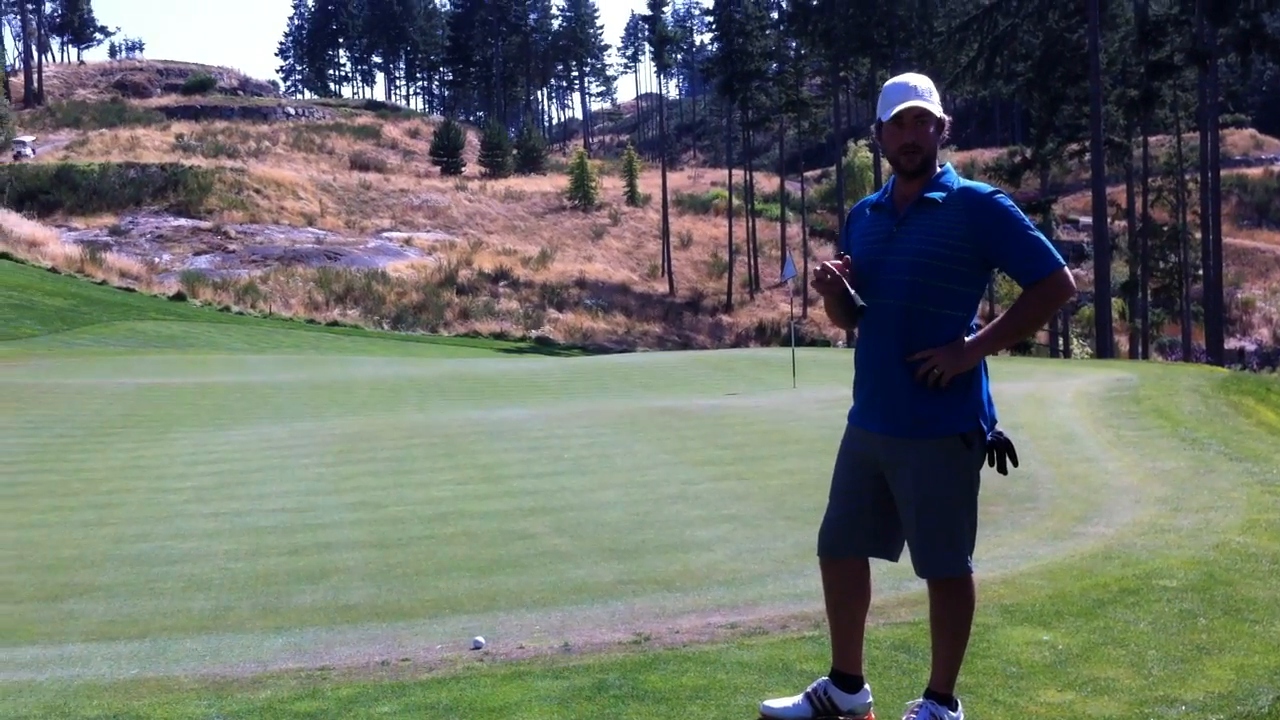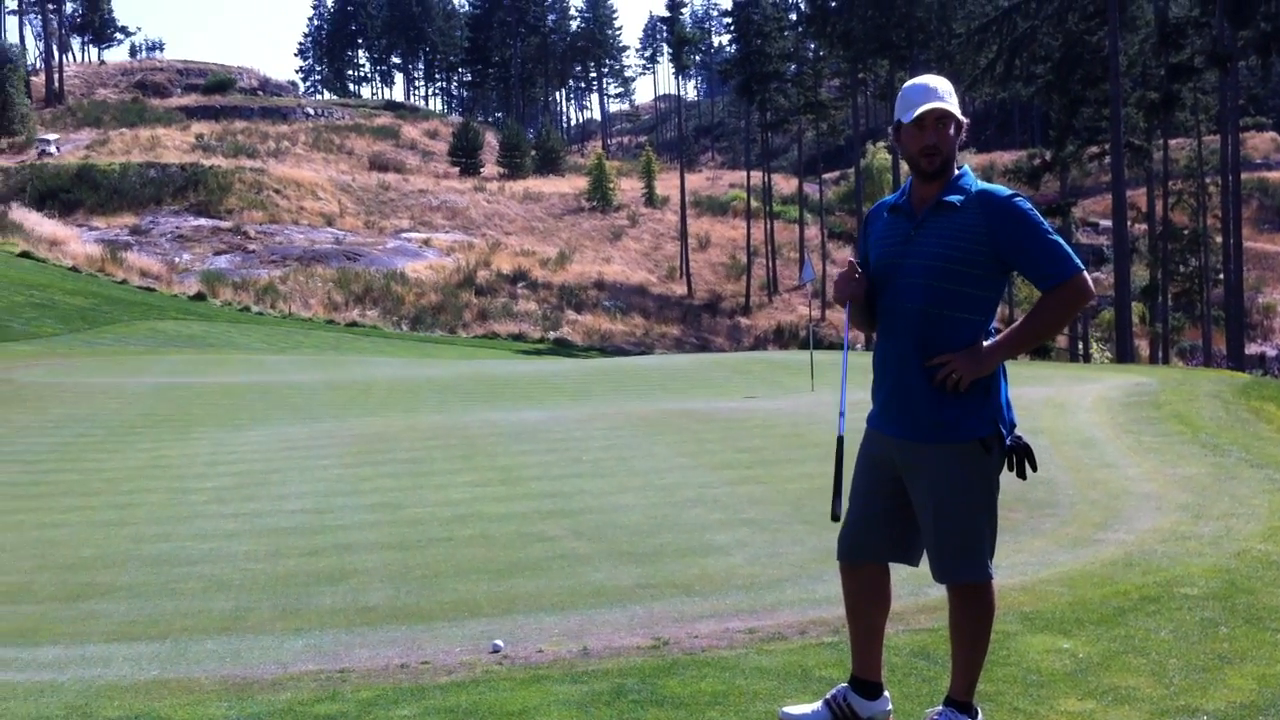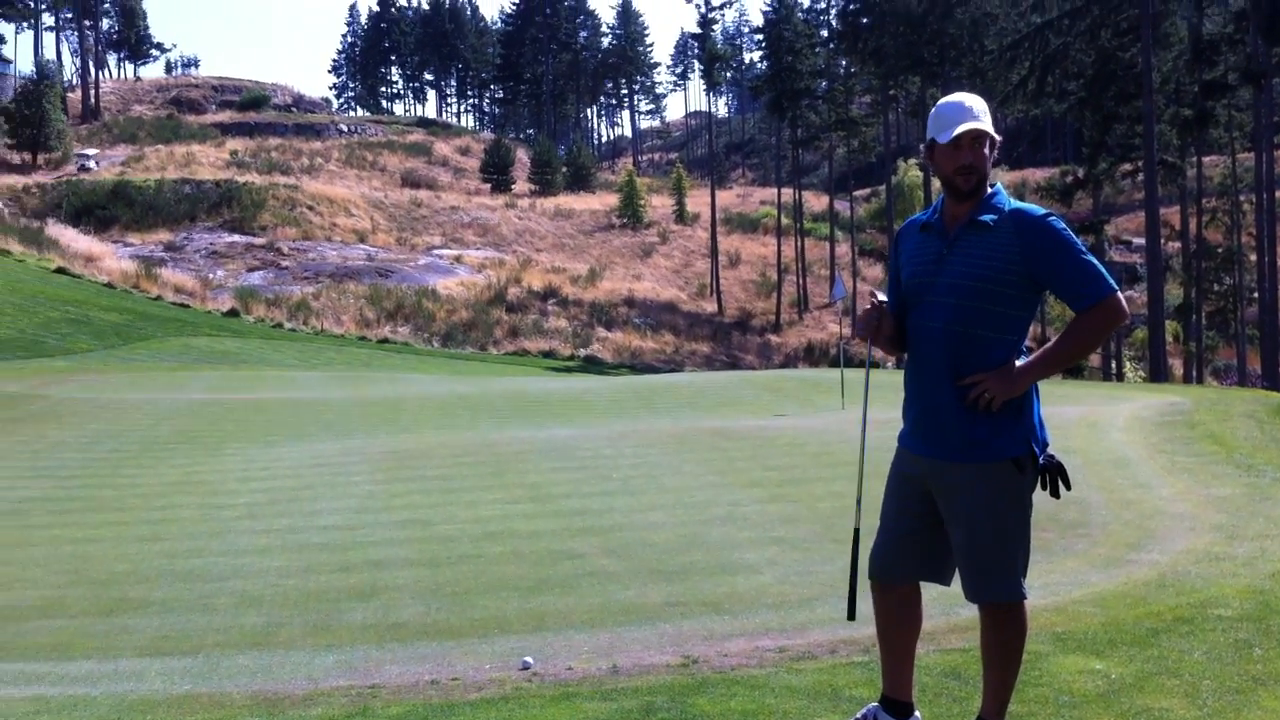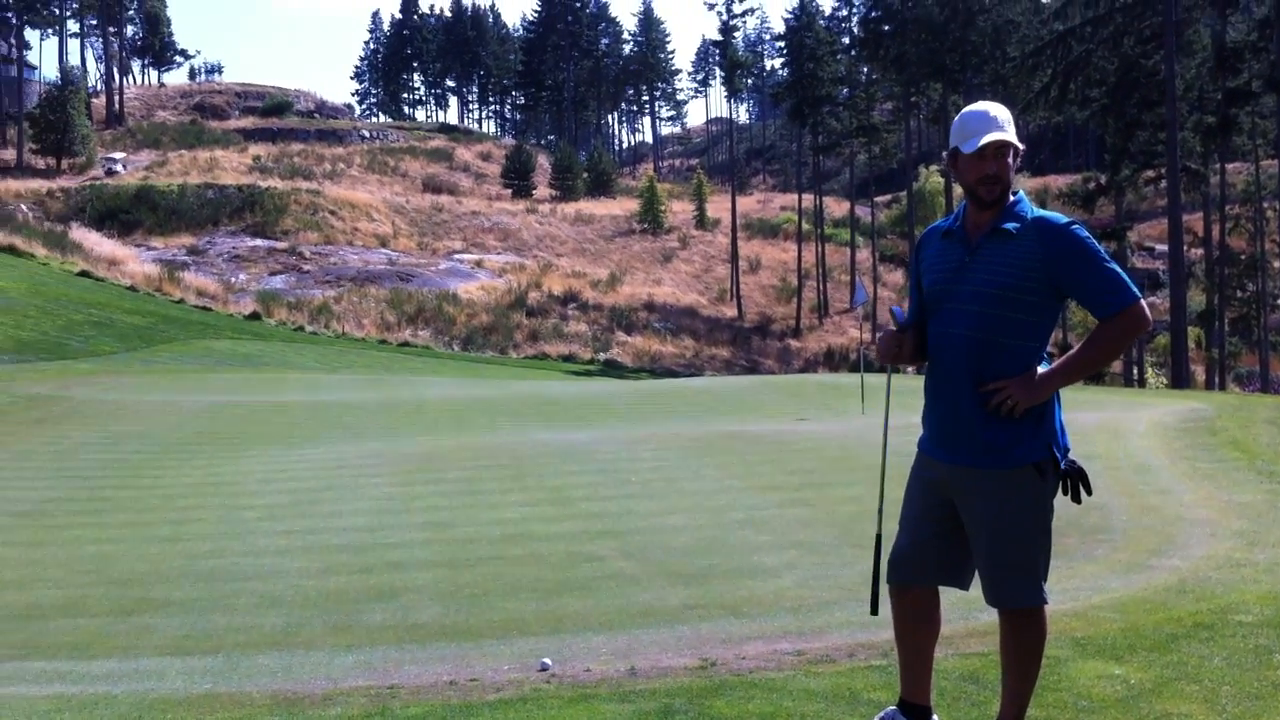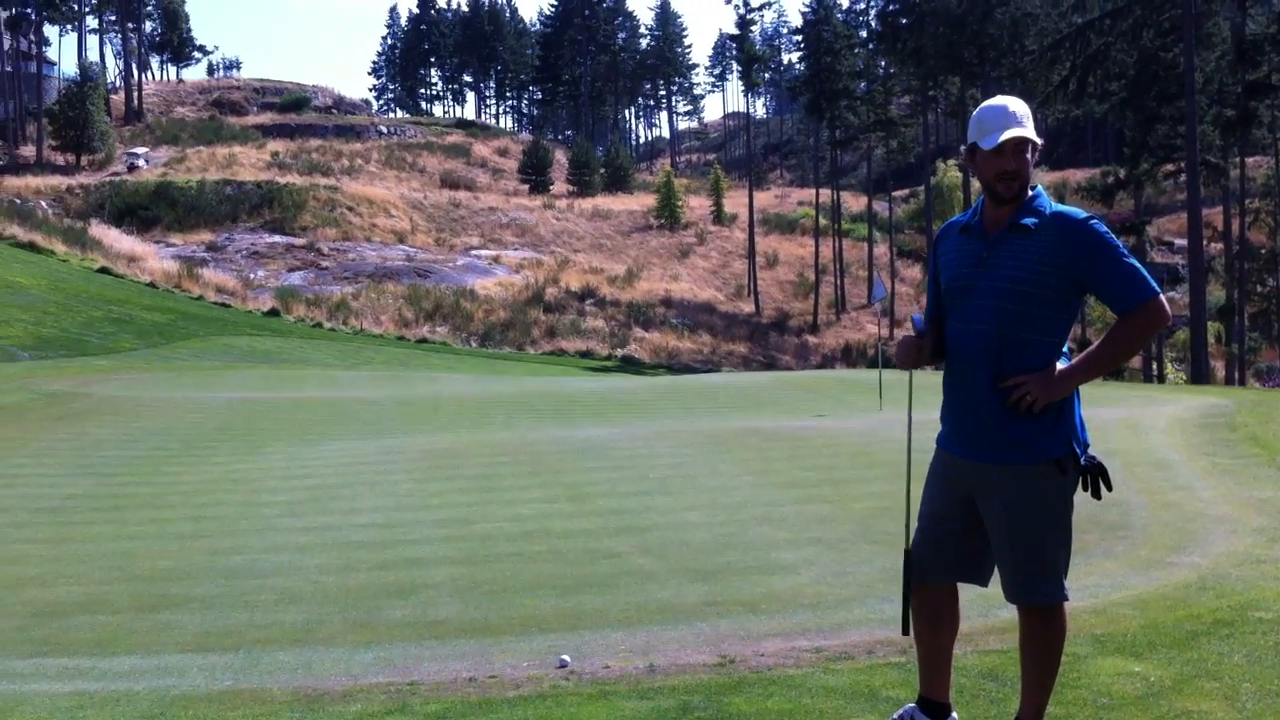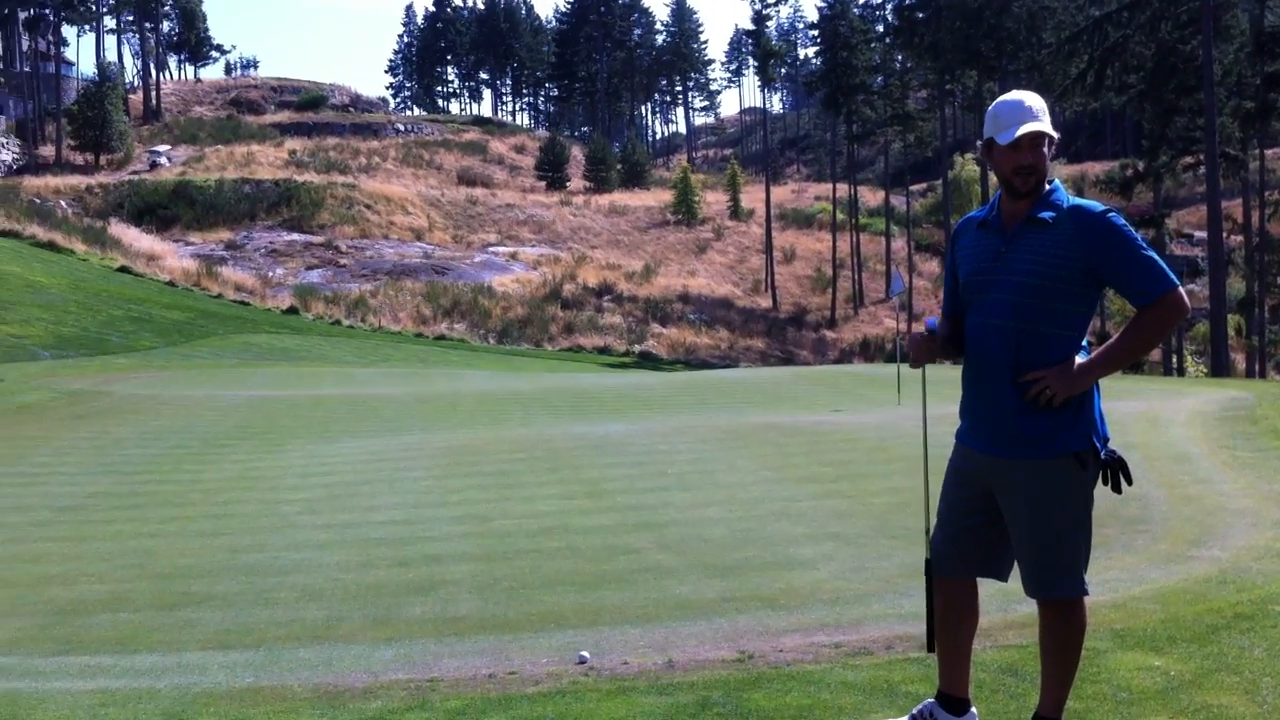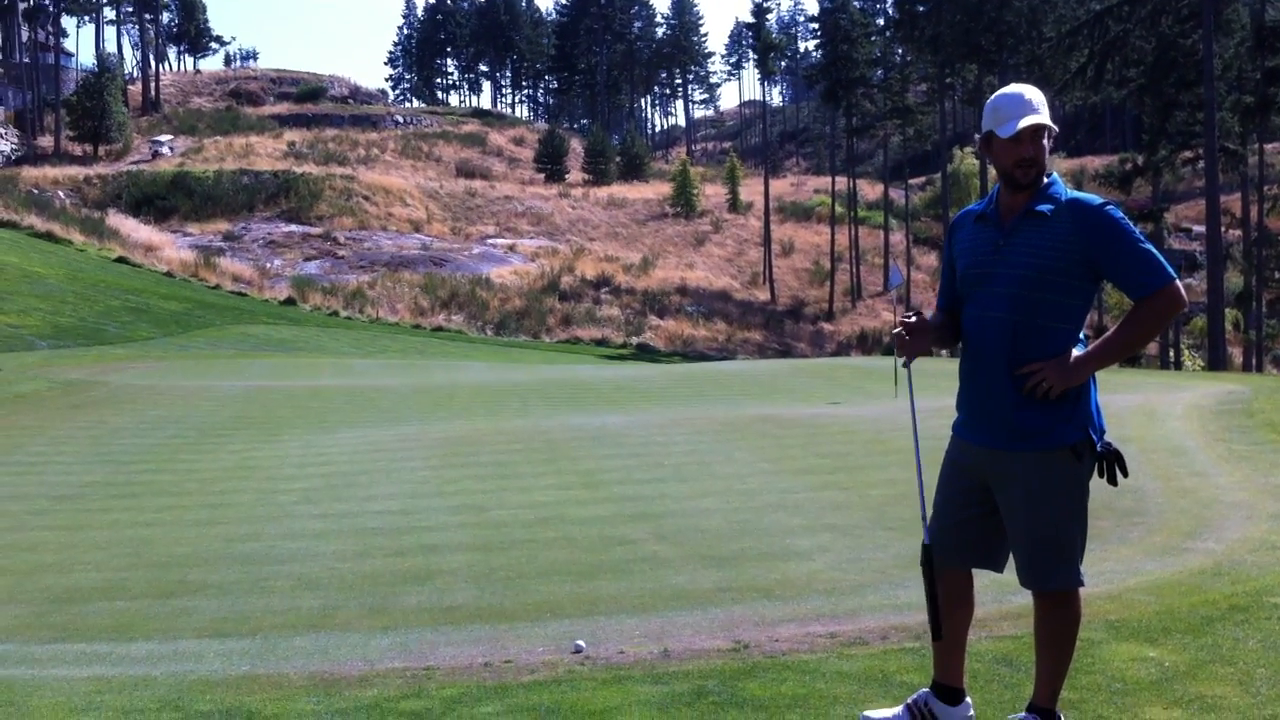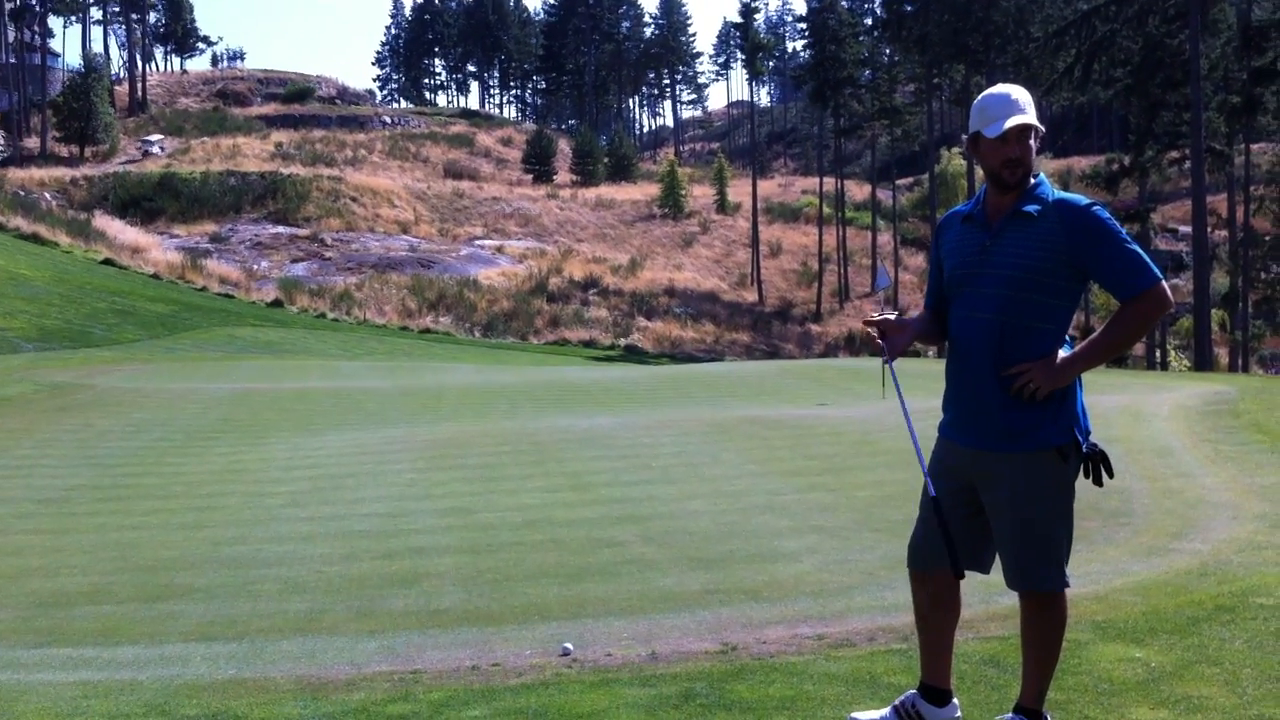
dt=0.2s
person 1, frame 1
left shoulder: (978, 206)
right shoulder: (861, 215)
left elbow: (1056, 284)
left wrist: (976, 346)
right wrist: (832, 290)
left hip: (941, 425)
right hip: (868, 419)
left knee: (945, 566)
right knee: (839, 549)
person 1, frame 2
left shoulder: (996, 209)
right shoulder: (879, 217)
left elbow: (1075, 289)
left wrist: (994, 351)
right wrist: (851, 296)
left hip: (961, 430)
right hip: (886, 425)
left knee: (965, 572)
right knee: (859, 554)
person 1, frame 3
left shoulder: (1031, 228)
right shoulder: (910, 235)
left elbow: (1109, 308)
left wrist: (1027, 372)
right wrist: (879, 329)
left hip: (994, 449)
right hip: (919, 443)
left knee: (997, 591)
right knee: (889, 573)
person 1, frame 4
left shoulder: (1054, 236)
right shoulder: (931, 242)
left elbow: (1132, 316)
left wrist: (1050, 378)
right wrist: (899, 346)
left hip: (1015, 456)
right hip: (939, 450)
left knee: (1018, 597)
right knee: (909, 578)
person 1, frame 5
left shoulder: (1073, 231)
right shoulder: (949, 238)
left elbow: (1152, 312)
left wrist: (1070, 375)
right wrist: (917, 348)
left hip: (1035, 452)
right hip: (958, 445)
left knee: (1037, 594)
right knee: (927, 574)
person 1, frame 6
left shoulder: (1090, 225)
right shoulder: (967, 234)
left elbow: (1170, 304)
left wrist: (1089, 369)
right wrist: (931, 344)
left hip: (1055, 447)
right hip: (977, 442)
left knee: (1057, 589)
right knee: (947, 570)
person 1, frame 7
left shoulder: (1087, 218)
right shoulder: (964, 226)
left elbow: (1167, 296)
left wrist: (1084, 363)
right wrist: (924, 333)
left hip: (1050, 439)
right hip: (973, 433)
left knee: (1051, 580)
right knee: (943, 561)
person 1, frame 8
left shoulder: (1074, 218)
right shoulder: (952, 226)
left elbow: (1152, 297)
left wrist: (1071, 364)
right wrist: (908, 329)
left hip: (1036, 439)
right hip: (959, 434)
left knee: (1037, 580)
right knee: (929, 563)
